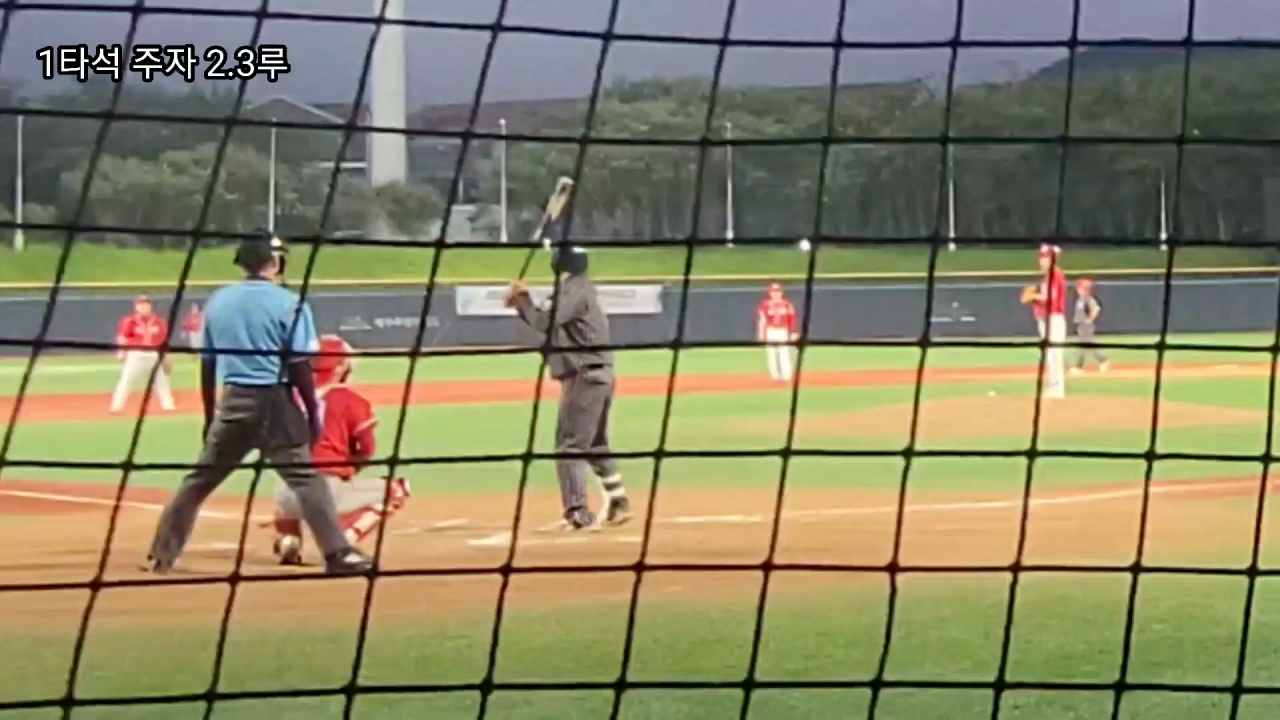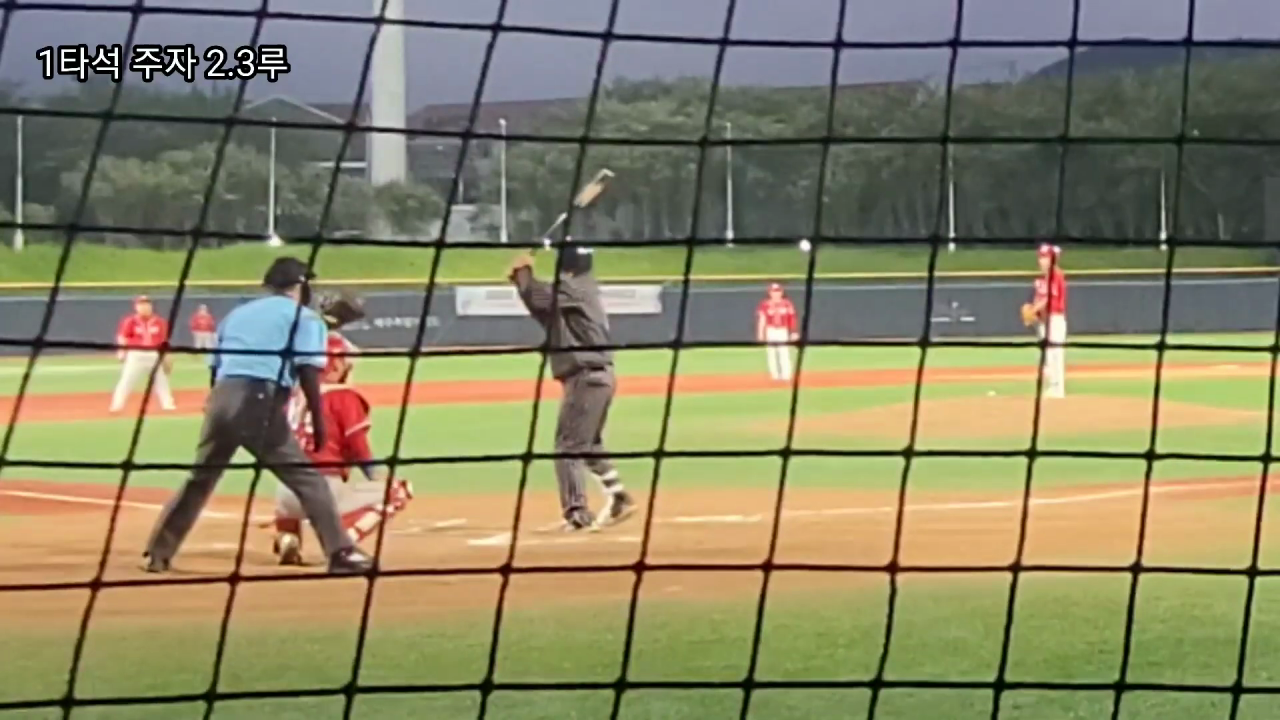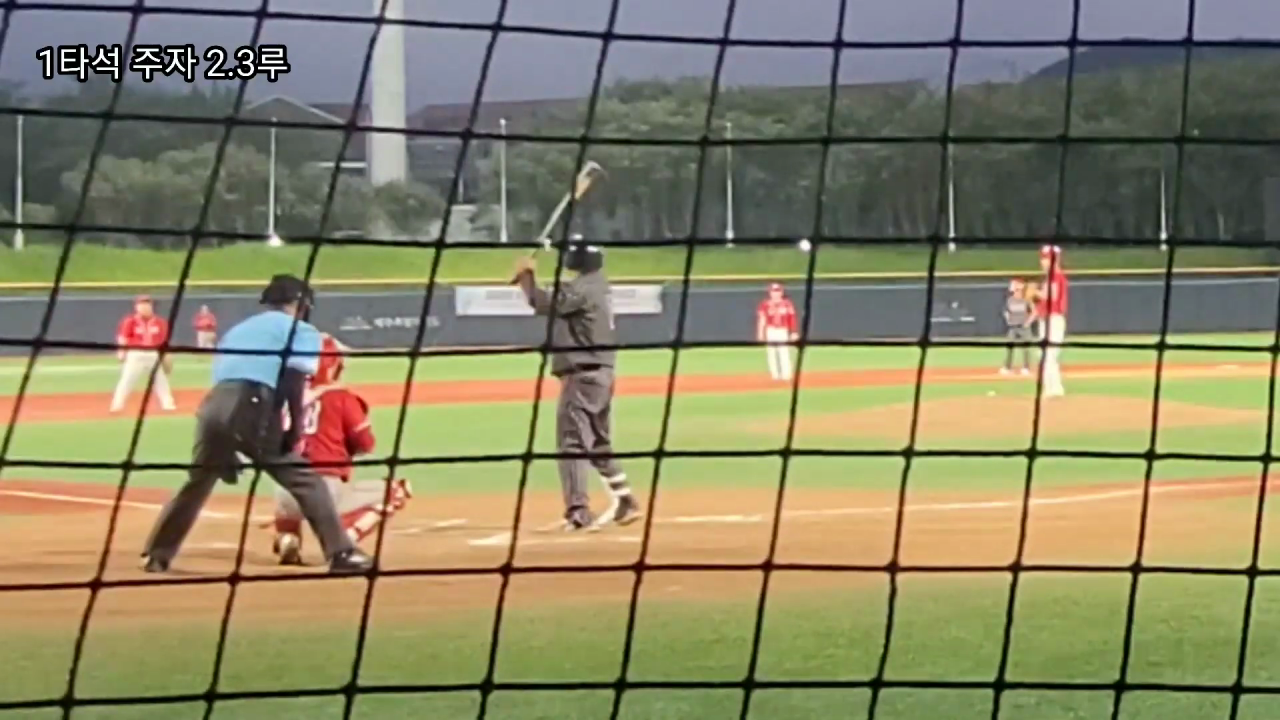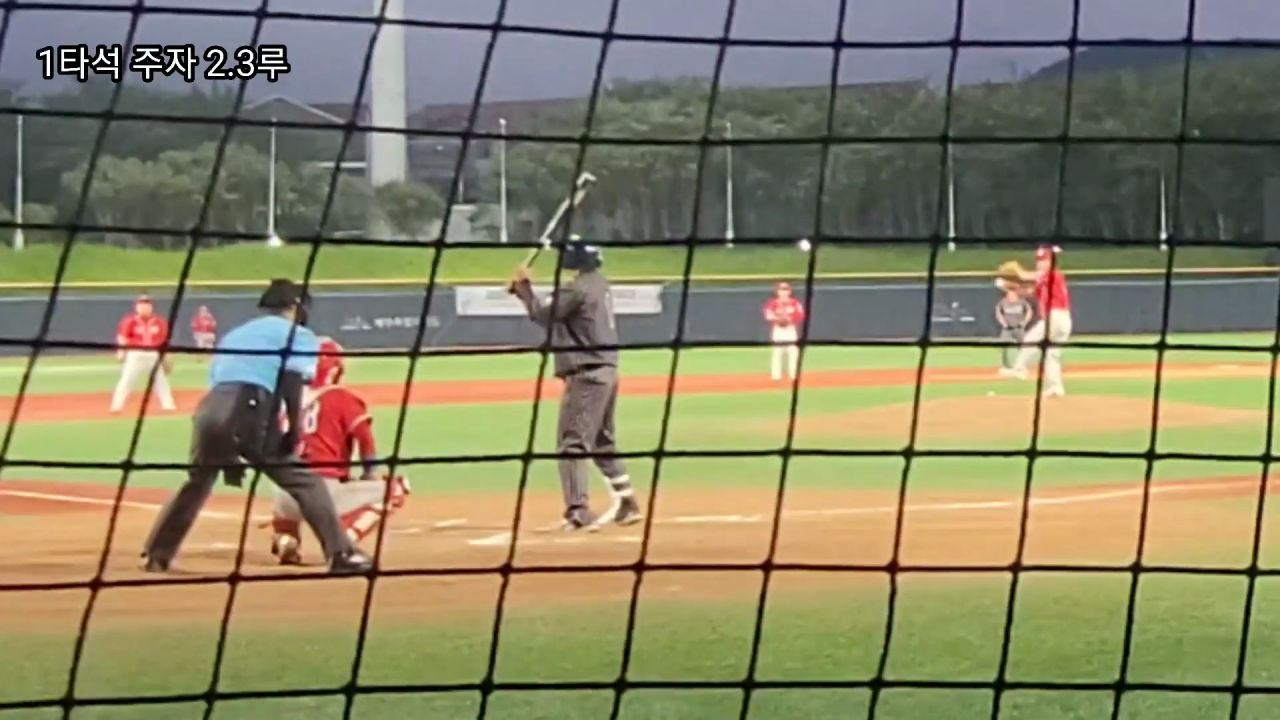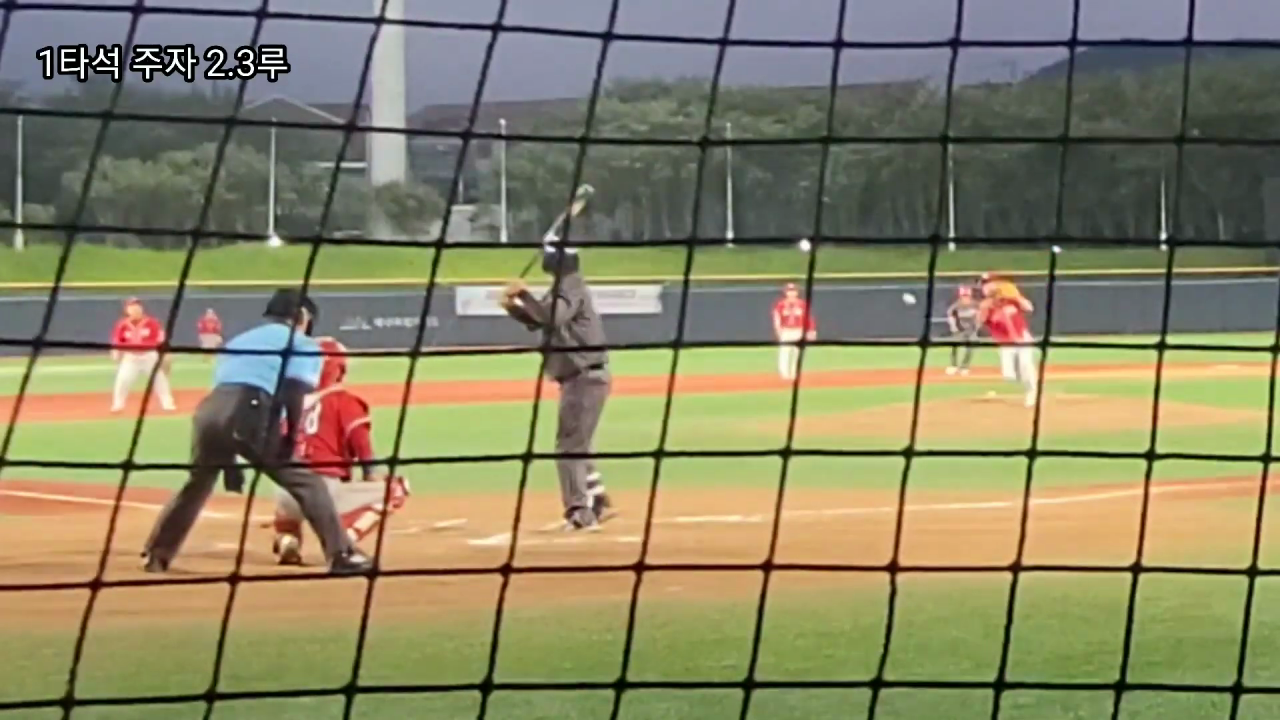
dt=1s
person 1, frame 1
left shoulder: (217, 301)
right shoulder: (288, 303)
left elbow: (208, 364)
right elbow: (299, 366)
left wrist: (209, 416)
right wrist: (313, 413)
left hip: (232, 404)
right hip: (274, 403)
left knee: (200, 480)
right knee: (306, 478)
left ankle: (160, 555)
right ankle: (338, 553)
person 1, frame 2
left shoulder: (236, 313)
right shoulder: (304, 317)
left elbow: (215, 369)
right elbow: (307, 369)
left wrist: (222, 428)
right wrist: (318, 420)
left hip: (221, 399)
right hip: (261, 401)
left knee: (199, 480)
right knee: (308, 479)
left ankle: (157, 553)
right ankle: (341, 552)
person 1, frame 3
left shoulder: (237, 329)
right shoulder: (301, 330)
right elbow: (294, 375)
left wrist: (227, 452)
right wrist: (296, 424)
left hip: (215, 405)
right hip: (254, 407)
left knee: (198, 482)
right knee: (306, 480)
left ankle: (156, 555)
right ankle: (341, 553)
person 1, frame 4
left shoulder: (234, 334)
right shoulder: (297, 334)
right elbow: (292, 379)
left wrist: (229, 456)
right wrist: (295, 427)
left hip: (210, 409)
right hip: (250, 410)
left knee: (196, 484)
right knee: (305, 482)
left ankle: (156, 555)
right ankle: (341, 554)
person 1, frame 5
left shoulder: (238, 340)
right shoulder: (301, 343)
right elbow: (294, 387)
left wrist: (229, 460)
right wrist: (292, 433)
left hip: (210, 410)
right hip: (250, 412)
left knee: (197, 484)
right knee: (306, 482)
left ankle: (156, 554)
right ankle: (341, 554)
person 2, frame 1
left shoulder: (573, 291)
right shoulder: (579, 290)
left elbow: (544, 323)
right elbow: (550, 323)
left wrist: (523, 298)
right wrist: (521, 302)
left hip: (585, 377)
right hip: (598, 375)
left knee: (569, 446)
right knee: (595, 445)
left ankle: (578, 515)
right ankle: (617, 503)
person 2, frame 2
left shoulder: (576, 288)
right shoulder: (580, 289)
left elbow: (538, 295)
right elbow: (544, 314)
left wrist: (525, 270)
right wrist: (520, 280)
left hip: (587, 378)
right hip: (597, 376)
left knee: (568, 448)
right knee: (588, 444)
left ankle: (578, 515)
right ankle: (618, 498)
person 2, frame 3
left shoulder: (581, 288)
right shoulder: (596, 283)
left elbow: (543, 304)
right elbow: (555, 304)
left wrist: (528, 274)
right wrist: (526, 282)
left hip: (582, 376)
right hip: (600, 373)
left knee: (572, 445)
right knee: (598, 443)
left ankle: (579, 513)
right ankle: (625, 502)
person 2, frame 4
left shoulder: (579, 288)
right shoulder: (597, 284)
left elbow: (542, 315)
right elbow: (554, 309)
left wrist: (524, 284)
right wrist: (522, 291)
left hip: (586, 375)
right hip: (605, 373)
left knee: (572, 444)
right knee: (603, 443)
left ankle: (579, 512)
right ankle: (626, 504)
person 2, frame 5
left shoulder: (571, 289)
right shoulder: (564, 288)
left elbow: (550, 318)
right elbow: (536, 320)
left wrist: (523, 294)
right wrist: (513, 305)
left hip: (584, 378)
right hip: (585, 377)
left knee: (569, 447)
right knee: (574, 444)
left ankle: (580, 515)
right ankle: (598, 501)
person 3, frame 1
right shoulder: (346, 398)
right elbow: (367, 449)
right wrist: (349, 466)
left hip: (288, 493)
right hip: (328, 490)
right knee: (395, 490)
left ankle: (288, 540)
person 3, frame 2
left shoulder: (293, 393)
right shoulder: (344, 397)
right elbow: (359, 449)
right wrist: (379, 481)
left hip: (288, 492)
right knee: (398, 492)
left ankle: (288, 540)
person 3, frame 3
right shoulder: (341, 398)
right elbow: (365, 444)
right wrist: (345, 450)
left hip: (287, 494)
right hip: (325, 491)
right knee: (396, 491)
left ankle: (287, 540)
person 3, frame 4
right shoulder: (340, 397)
right elbow: (364, 435)
right wrist: (371, 472)
left hip: (285, 496)
right hip: (323, 491)
right knee: (395, 489)
left ankle: (286, 540)
person 3, frame 5
right shoulder: (343, 400)
right elbow: (360, 439)
right wrist: (371, 475)
left hip: (289, 497)
right hip: (326, 492)
right knee: (394, 489)
left ankle: (287, 539)
